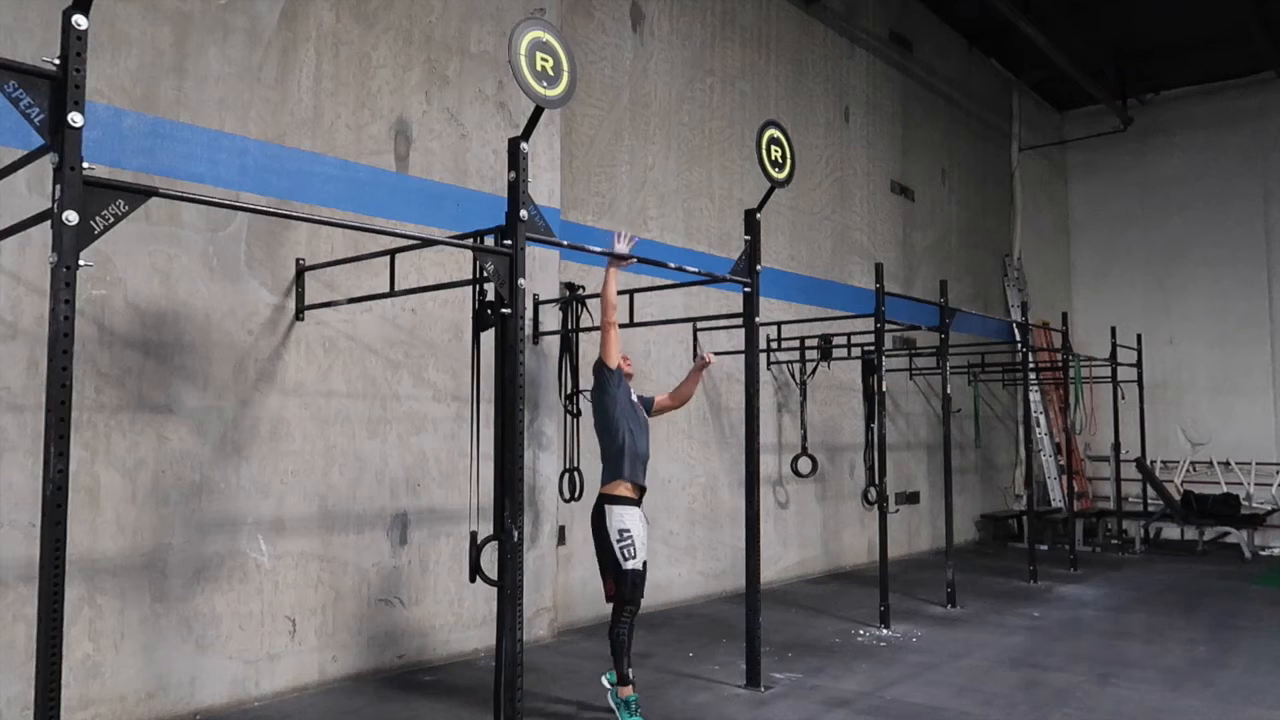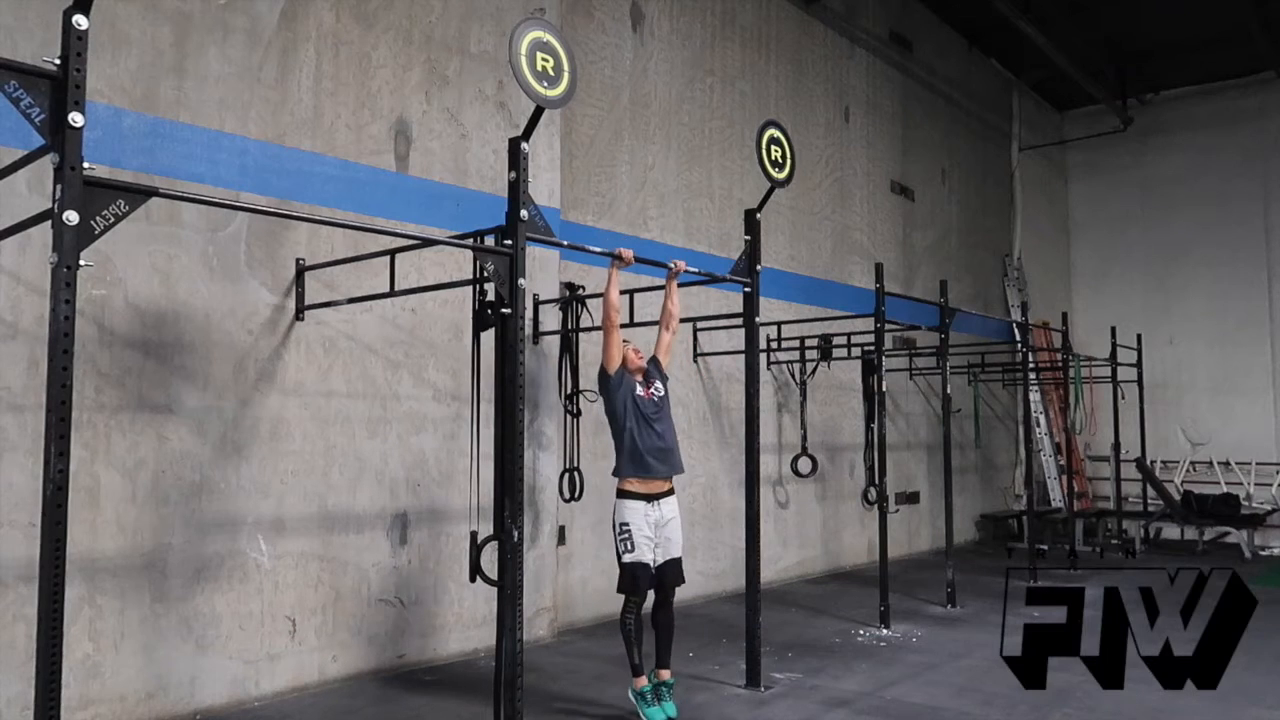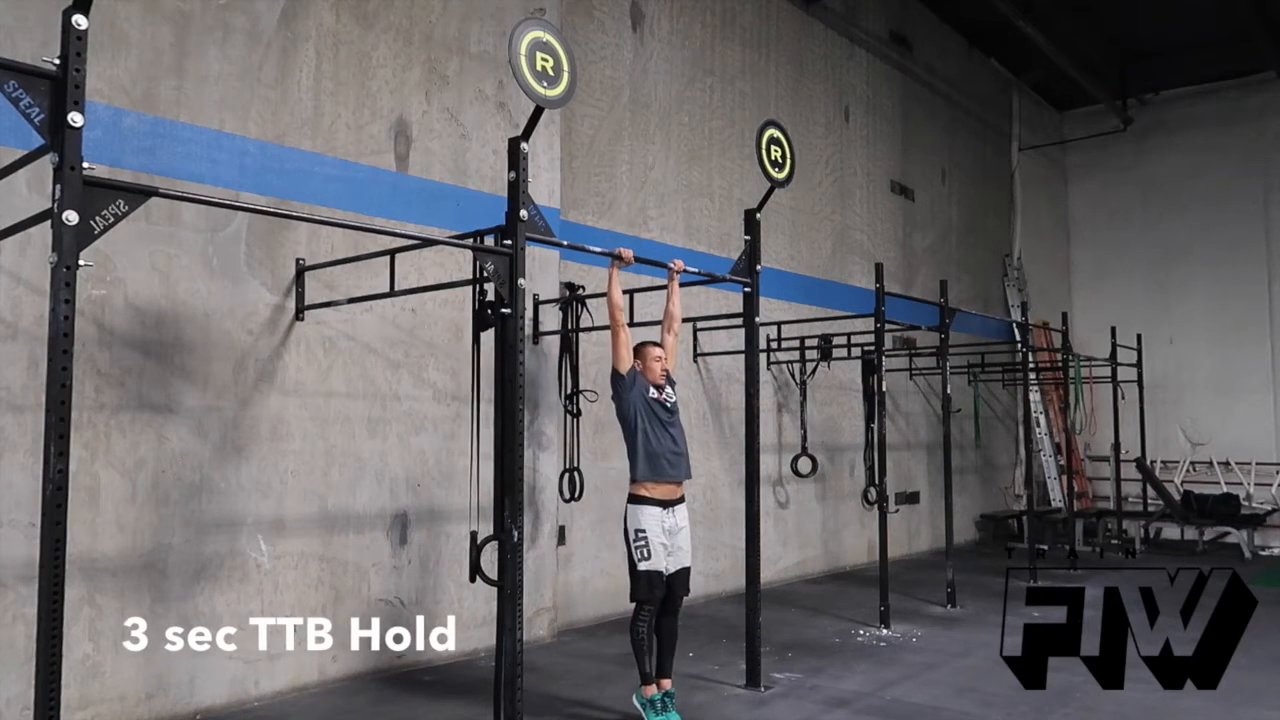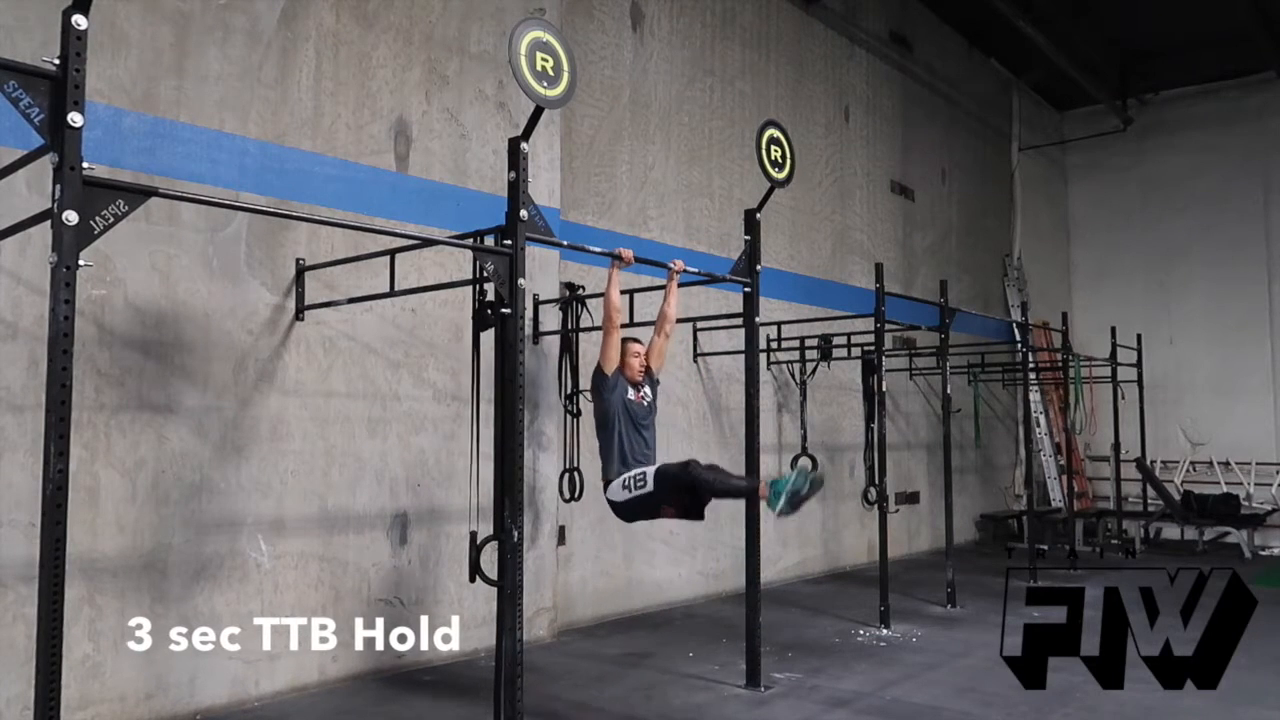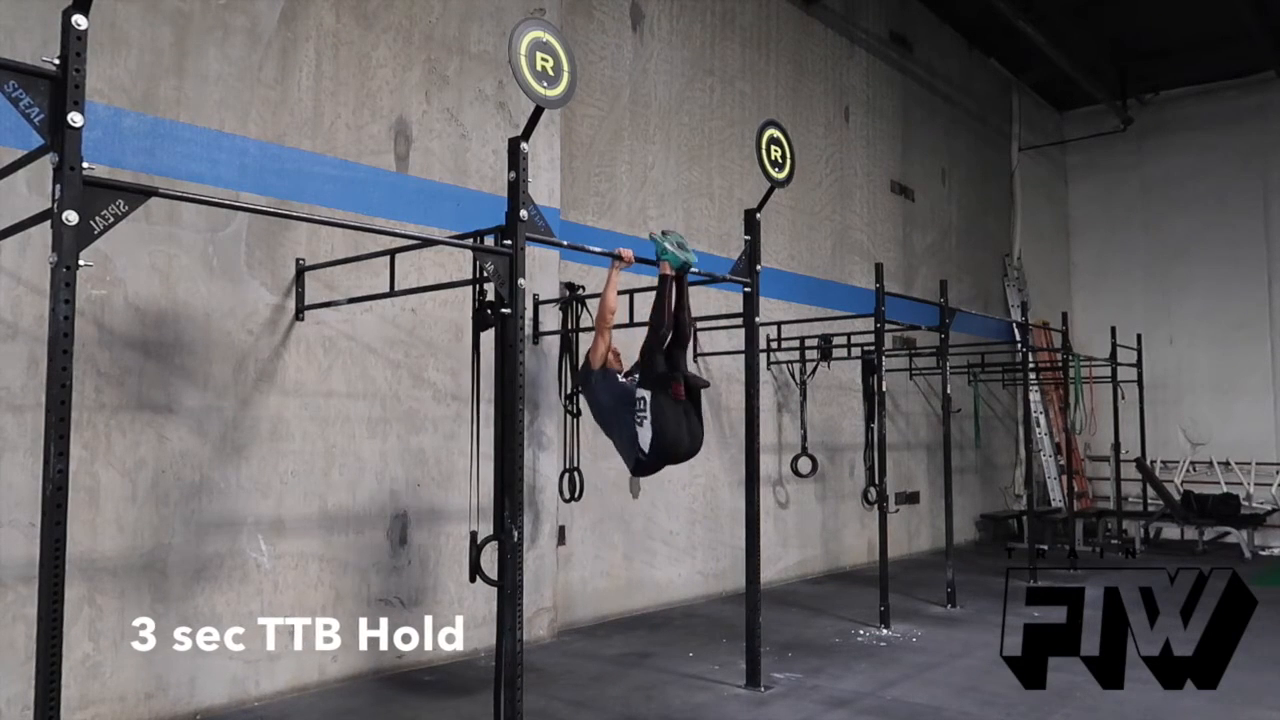
dt=0.7s
person 1, frame 1
left shoulder: (636, 400)
right shoulder: (607, 386)
left elbow: (676, 400)
right elbow: (609, 321)
left wrist: (698, 369)
right wrist: (613, 267)
left hip: (632, 509)
right hip: (616, 508)
left knee: (627, 599)
right knee: (627, 600)
left ankle: (619, 672)
person 1, frame 2
left shoulder: (657, 378)
right shoulder: (616, 384)
left elbow: (669, 326)
right elbow: (611, 322)
left wrist: (673, 281)
right wrist: (615, 270)
left hip: (667, 501)
right hip: (633, 503)
left knee: (666, 592)
right knee: (636, 593)
left ankle: (664, 677)
person 1, frame 3
left shoulder: (668, 387)
right shoulder: (630, 387)
left elbow: (672, 326)
right elbow: (619, 324)
left wrist: (674, 280)
right wrist: (615, 269)
left hip: (678, 509)
right hip: (646, 510)
left knee: (672, 603)
right knee: (649, 603)
person 1, frame 4
left shoulder: (647, 384)
right shoulder: (609, 385)
left elbow: (663, 330)
right elbow: (612, 324)
left wrist: (673, 279)
right wrist: (615, 269)
left hip: (651, 490)
right hip: (625, 491)
left knee: (702, 476)
right knee: (690, 473)
right ankle: (769, 491)
person 1, frame 5
left shoulder: (638, 375)
right shoulder: (595, 379)
left elbow: (656, 328)
right elbow: (604, 324)
left wrist: (674, 279)
right wrist: (615, 269)
left hip: (685, 440)
right hip: (654, 447)
left knee: (678, 341)
right knee: (655, 347)
right ankle: (668, 266)
